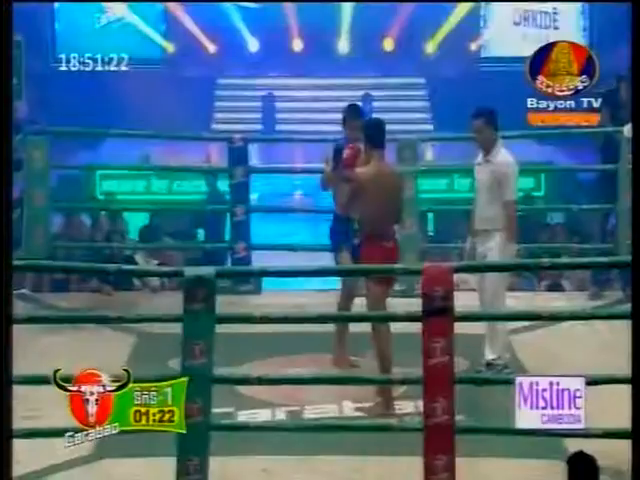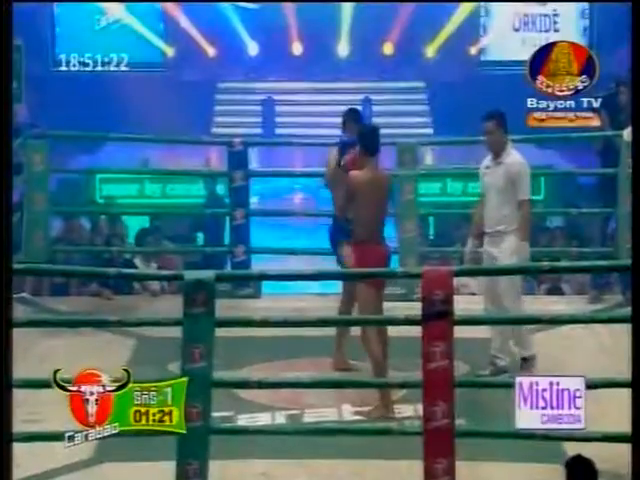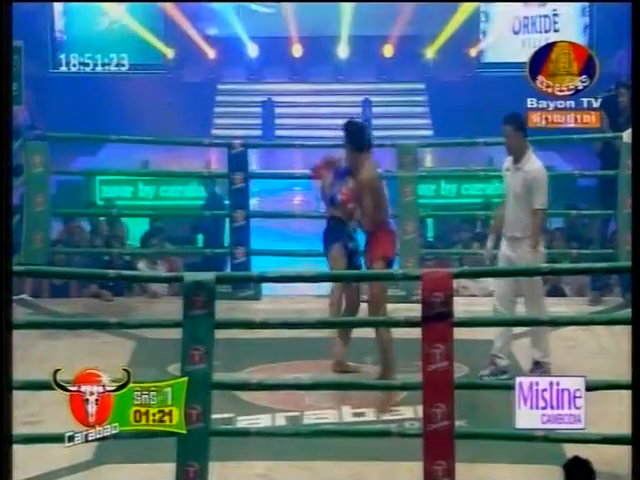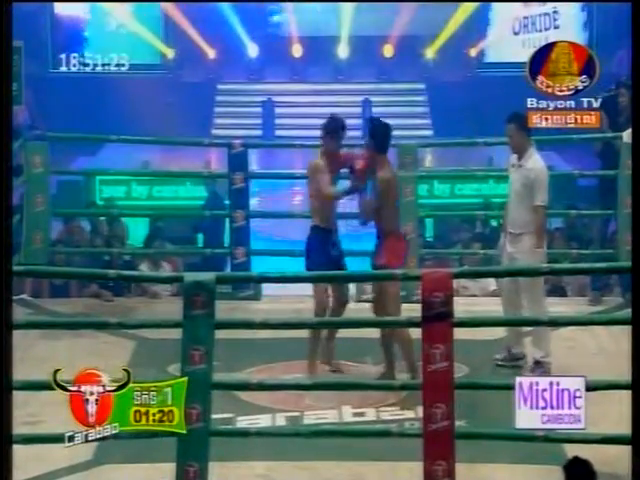
dt=0.4s
person 1, frame 1
left shoulder: (360, 175)
right shoulder: (395, 175)
right elbow: (399, 217)
left hip: (373, 248)
right hip: (391, 245)
left knee: (378, 324)
right knee: (382, 320)
left ankle: (387, 398)
right ankle: (386, 384)
person 1, frame 2
left shoulder: (353, 178)
right shoulder: (385, 179)
left elbow: (344, 207)
left hip: (363, 253)
right hip: (380, 249)
left knee: (367, 328)
right knee: (377, 319)
left ankle: (385, 400)
right ankle: (383, 379)
person 1, frame 3
left shoulder: (364, 178)
right shoulder: (363, 168)
left elbow: (368, 222)
left hip: (380, 240)
right hip: (377, 238)
left knee: (378, 313)
right knee: (375, 310)
left ankle: (389, 374)
right ankle: (385, 370)
person 1, frame 4
left shoulder: (383, 177)
right shoulder: (383, 169)
left elbow: (365, 215)
left wrist: (360, 190)
left hip: (390, 245)
right hip: (387, 243)
left knee: (392, 316)
right knee: (380, 309)
left ankle: (415, 376)
right ankle: (389, 370)
person 2, frame 1
left shoulder: (505, 162)
right shoulder: (479, 161)
left elbow: (510, 207)
left wrist: (510, 243)
right wrist: (471, 236)
left hip: (499, 239)
right hip: (482, 238)
left knee: (494, 300)
right knee: (486, 300)
left ankle: (495, 360)
right ankle: (494, 356)
person 2, frame 2
left shoulder: (517, 163)
right shoulder: (485, 165)
left elbow: (524, 206)
left wrist: (523, 242)
right wrist: (473, 240)
left hip: (510, 242)
right hip: (489, 241)
left knee: (510, 302)
right knee: (492, 304)
left ankle: (527, 354)
right ankle: (499, 361)
person 2, frame 3
left shoulder: (536, 170)
right shoulder: (507, 165)
left elbow: (539, 214)
left wrist: (534, 250)
right wrist: (491, 238)
left hip: (527, 246)
right hip: (507, 244)
left knee: (534, 306)
right knee: (502, 304)
left ankle: (541, 361)
right ankle: (499, 362)
person 2, frame 4
left shoulder: (536, 168)
right shoulder: (513, 162)
left elbow: (540, 211)
left wrist: (538, 249)
right wrist: (504, 235)
left hip: (528, 242)
right hip: (512, 240)
left knee: (534, 303)
right knee: (509, 298)
left ankle: (542, 361)
right ankle: (515, 350)
person 3, frame 1
left shoulder: (367, 155)
right shoulder: (337, 152)
right elbow: (325, 184)
right wrist: (335, 162)
right hip: (342, 223)
left knee: (349, 291)
right knee: (349, 279)
left ankle: (340, 352)
right ankle: (341, 350)
person 3, frame 2
right shoulder: (335, 155)
right elbow: (328, 183)
right wrist: (340, 161)
right hip: (342, 224)
left knee: (350, 292)
left ankle: (339, 356)
person 3, frame 3
right shoulder: (334, 165)
right elbow: (324, 182)
left hip: (350, 232)
right hip: (336, 228)
left knee: (354, 301)
left ankle: (339, 360)
right ankle: (338, 340)
person 3, frame 4
left shoulder: (335, 159)
right shoulder: (318, 164)
right elbow: (328, 194)
right wrist: (354, 186)
left hip: (331, 236)
right hip: (319, 238)
left knee: (341, 299)
right knee: (322, 305)
left ankle: (327, 354)
right ankle: (312, 363)
person 4, frame 1
left shoulder: (628, 119)
right shoulder: (610, 115)
right elbow: (599, 146)
left wrist: (610, 126)
right wrist: (603, 124)
right hip: (609, 175)
right knee: (602, 227)
left ankle: (626, 282)
right ankle: (598, 282)
person 4, frame 2
left shoulder: (629, 123)
right shoulder: (610, 119)
right elbow: (599, 149)
left wrist: (609, 129)
right wrist: (603, 128)
right hip: (608, 179)
right knee: (602, 231)
left ankle: (627, 286)
right ankle: (598, 285)
person 4, frame 3
left shoulder: (629, 123)
right shoulder: (610, 120)
right elbow: (599, 151)
left wrist: (609, 131)
right wrist: (602, 130)
right hip: (608, 180)
right knee: (601, 232)
left ankle: (626, 288)
right ankle: (597, 287)
person 4, frame 4
left shoulder: (629, 124)
right shoulder: (609, 120)
left elbow: (624, 149)
right elbow: (598, 152)
left wrist: (608, 131)
right wrist: (601, 130)
right hip: (608, 180)
right knee: (600, 233)
left ankle: (626, 288)
right ankle: (597, 288)
